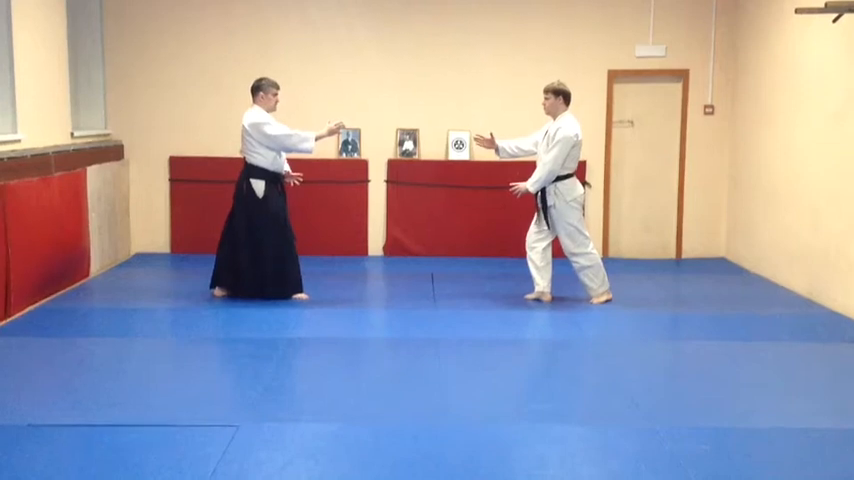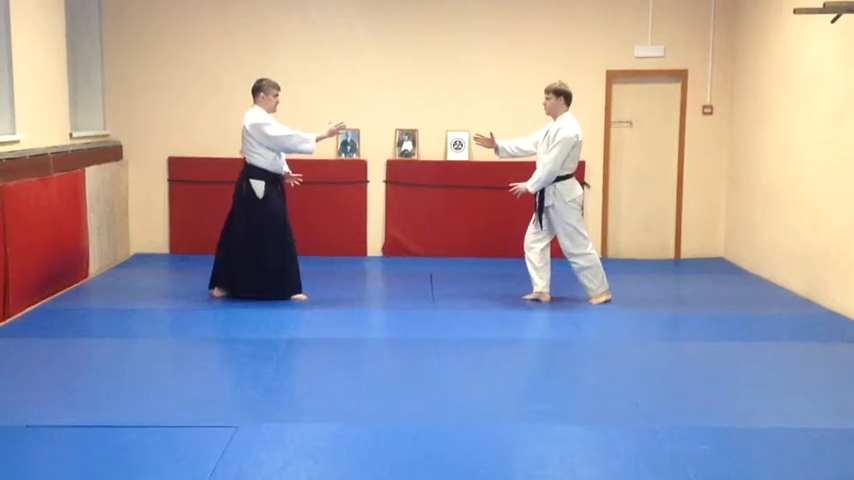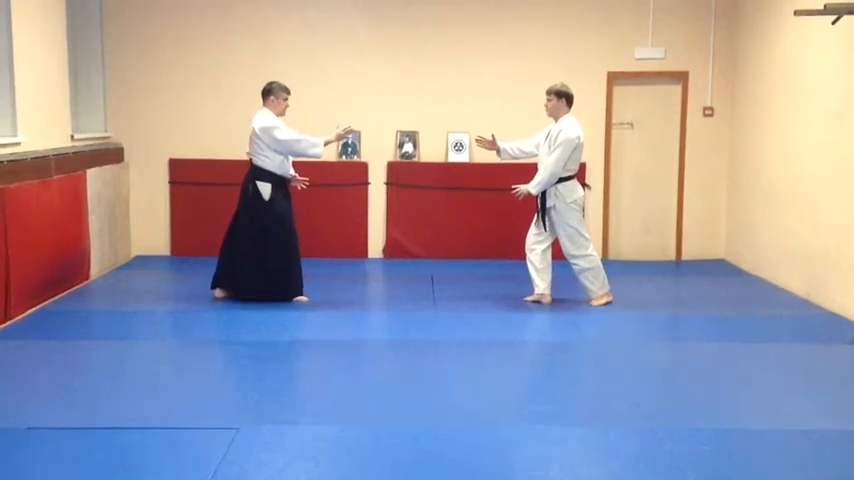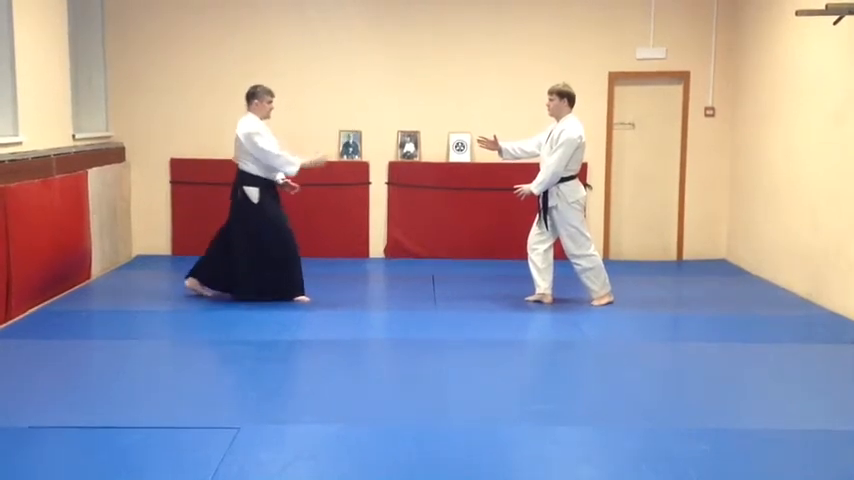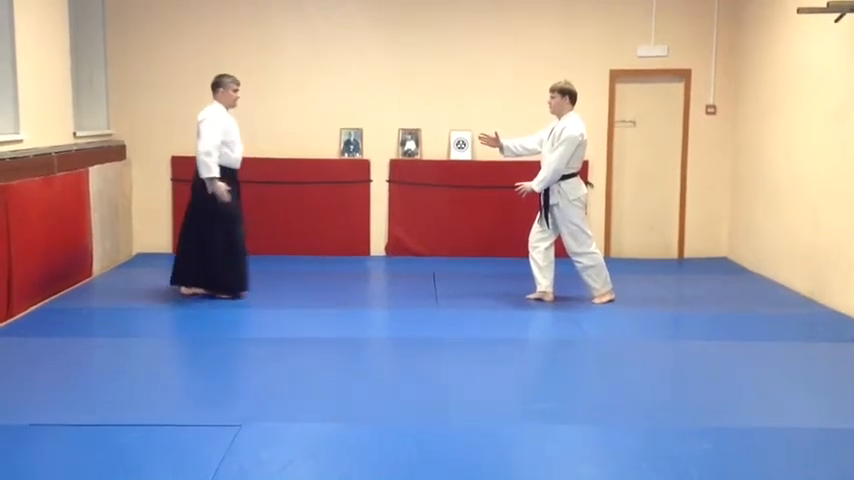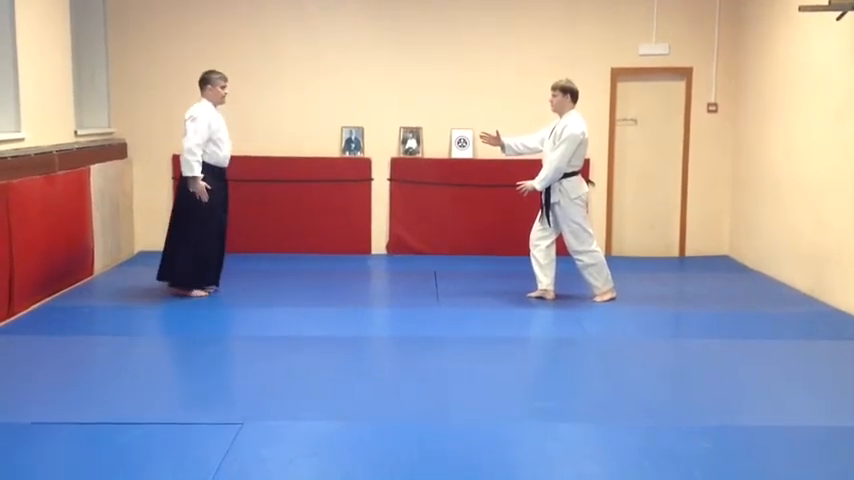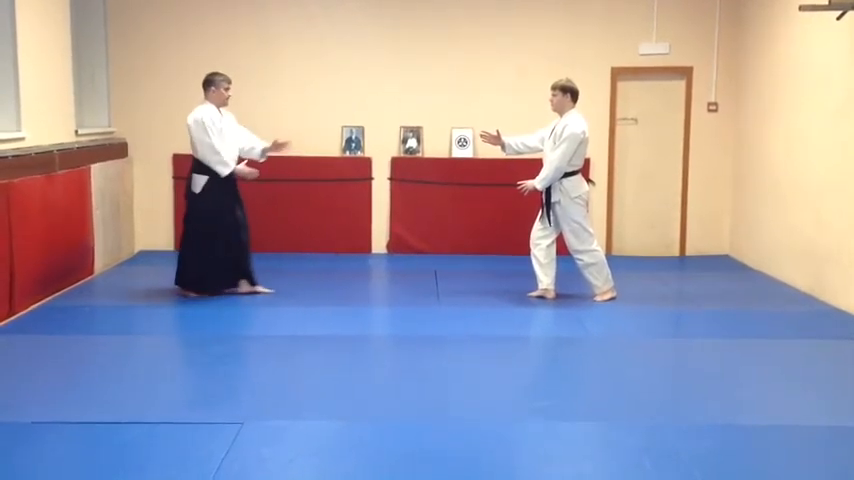
dt=0.4s
person 1, frame 1
left shoulder: (567, 129)
right shoulder: (553, 126)
left elbow: (551, 165)
right elbow: (528, 144)
left wrist: (530, 186)
right wrist: (498, 146)
left hip: (564, 194)
right hip: (551, 194)
left knee: (578, 245)
right knee: (537, 240)
left ankle: (602, 290)
right ankle: (543, 290)
person 1, frame 2
left shoulder: (567, 129)
right shoulder: (553, 127)
left elbow: (551, 165)
right elbow: (528, 144)
left wrist: (530, 186)
right wrist: (497, 145)
left hip: (562, 195)
right hip: (550, 194)
left knee: (577, 245)
right knee: (535, 241)
left ankle: (600, 291)
right ankle: (541, 290)
person 1, frame 3
left shoulder: (569, 131)
right shoulder: (555, 129)
left elbow: (553, 167)
right elbow: (530, 146)
left wrist: (532, 188)
right wrist: (499, 147)
left hip: (564, 196)
right hip: (552, 196)
left knee: (578, 247)
right knee: (536, 242)
left ankle: (601, 292)
right ankle: (543, 292)
person 1, frame 4
left shoulder: (571, 131)
right shoulder: (556, 129)
left elbow: (555, 167)
right elbow: (531, 146)
left wrist: (534, 188)
right wrist: (501, 148)
left hip: (566, 196)
right hip: (553, 196)
left knee: (579, 247)
right knee: (538, 242)
left ankle: (603, 292)
right ankle: (544, 292)
person 1, frame 5
left shoulder: (572, 129)
right shoulder: (558, 126)
left elbow: (556, 164)
right elbow: (532, 143)
left wrist: (535, 185)
right wrist: (502, 145)
left hip: (567, 193)
right hip: (554, 193)
left knee: (581, 244)
right knee: (539, 240)
left ankle: (604, 290)
right ankle: (545, 290)
person 1, frame 6
left shoulder: (573, 127)
right shoulder: (559, 125)
left elbow: (558, 163)
right elbow: (534, 142)
left wrist: (537, 184)
right wrist: (503, 143)
left hip: (568, 192)
right hip: (556, 192)
left knee: (582, 243)
right knee: (540, 238)
left ankle: (605, 288)
right ankle: (546, 288)
person 1, frame 7
left shoulder: (574, 126)
right shoulder: (560, 124)
left elbow: (559, 162)
right elbow: (534, 141)
left wrist: (537, 183)
right wrist: (504, 143)
left hip: (569, 191)
right hip: (556, 191)
left knee: (582, 242)
right knee: (541, 237)
left ankle: (606, 288)
right ankle: (547, 287)
person 2, frame 1
left shoulder: (260, 119)
right shoulder: (257, 120)
left elbow: (276, 147)
right elbow: (287, 139)
left wrist: (283, 172)
right wrist: (324, 133)
left hip: (262, 184)
right hip: (259, 186)
left knee: (243, 234)
right knee: (275, 237)
left ankle: (225, 284)
right ankle: (286, 288)
person 2, frame 2
left shoulder: (260, 119)
right shoulder: (258, 121)
left elbow: (274, 149)
right elbow: (287, 139)
left wrist: (283, 173)
right wrist: (324, 134)
left hip: (262, 184)
right hip: (258, 186)
left knee: (241, 235)
right knee: (276, 237)
left ankle: (224, 284)
right ankle: (286, 289)
person 2, frame 3
left shoulder: (268, 121)
right shoulder: (267, 124)
left elbow: (280, 153)
right elbow: (296, 143)
left wrist: (289, 176)
right wrist: (332, 139)
left hip: (266, 186)
right hip: (264, 188)
left knee: (246, 236)
right knee: (280, 239)
left ankle: (226, 285)
right ankle: (286, 291)
person 2, frame 4
left shoulder: (254, 126)
right shoulder: (251, 129)
left elbow: (266, 159)
right elbow: (272, 156)
left wrist: (281, 180)
right wrist: (305, 163)
left hip: (255, 190)
right hip: (254, 192)
left knee: (235, 238)
right knee: (279, 239)
left ankle: (201, 279)
right ankle: (289, 290)
person 2, frame 5
left shoulder: (223, 116)
right shoulder: (213, 116)
right elbow: (206, 151)
right wrist: (215, 181)
left hip: (223, 179)
right hip: (214, 181)
left knee: (205, 233)
right knee: (224, 233)
left ankle: (192, 282)
right ankle: (224, 286)
person 2, frame 6
left shoulder: (212, 113)
right shoulder: (200, 114)
right elbow: (191, 149)
right wrist: (194, 180)
left hip: (214, 179)
right hip: (202, 180)
left knee: (211, 232)
right knee: (195, 232)
left ankle: (202, 280)
right ankle: (184, 283)
person 2, frame 7
left shoulder: (225, 116)
right shoulder: (200, 117)
left elbow: (242, 139)
right elbow: (210, 151)
left wrist: (266, 149)
right wrist: (235, 170)
left hip: (223, 180)
right hip: (206, 182)
left knee: (236, 230)
right knee: (201, 235)
left ankle: (242, 281)
right ankle: (190, 285)
